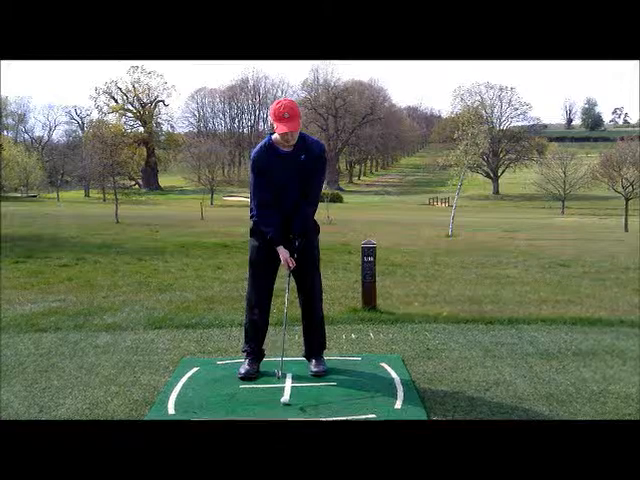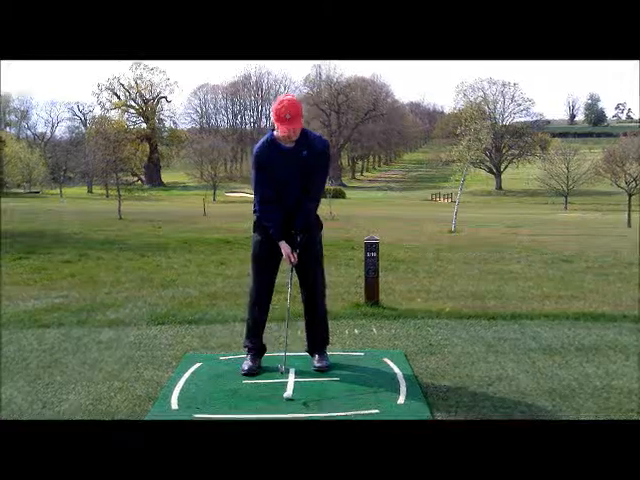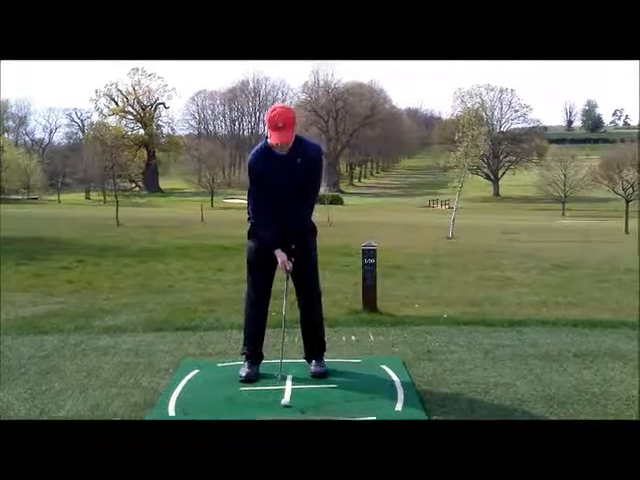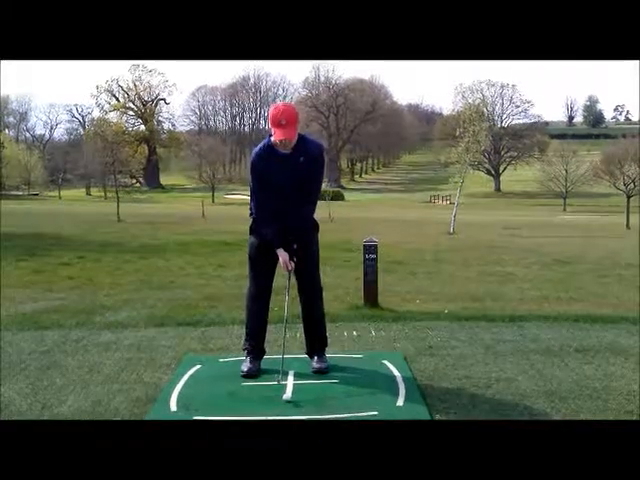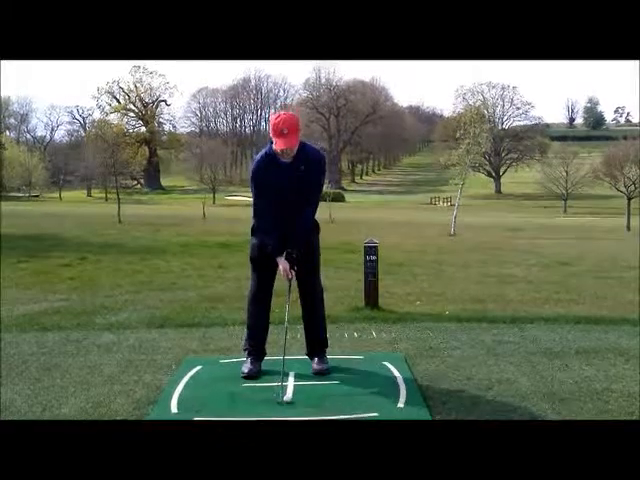
dt=0.3s
person 1, frame 1
left shoulder: (315, 150)
right shoulder: (260, 155)
left elbow: (311, 199)
right elbow: (261, 204)
left wrist: (295, 238)
right wrist: (278, 244)
left hip: (303, 230)
right hip: (266, 231)
left knee: (311, 293)
right knee: (258, 294)
left ankle: (315, 354)
right ankle: (252, 355)
person 1, frame 2
left shoulder: (318, 146)
right shoulder: (263, 150)
left elbow: (313, 194)
right elbow: (264, 200)
left wrist: (298, 233)
right wrist: (280, 240)
left hip: (305, 225)
right hip: (269, 226)
left knee: (314, 288)
right knee: (260, 288)
left ankle: (318, 349)
right ankle: (254, 350)
person 1, frame 3
left shoulder: (311, 153)
right shoulder: (257, 158)
left elbow: (307, 201)
right elbow: (258, 207)
left wrist: (291, 242)
right wrist: (275, 247)
left hip: (300, 232)
right hip: (263, 234)
left knee: (309, 294)
right knee: (257, 295)
left ankle: (315, 355)
right ankle: (251, 358)
person 1, frame 4
left shoulder: (314, 152)
right shoulder: (260, 156)
left elbow: (310, 200)
right elbow: (261, 205)
left wrist: (294, 239)
right wrist: (277, 246)
left hip: (302, 228)
right hip: (265, 230)
left knee: (311, 289)
right knee: (258, 290)
left ankle: (317, 351)
right ankle: (253, 353)
person 1, frame 5
left shoulder: (315, 159)
right shoulder: (261, 164)
left elbow: (309, 206)
right elbow: (263, 212)
left wrist: (294, 248)
right wrist: (278, 255)
left hip: (303, 231)
right hip: (267, 232)
left knee: (311, 290)
right knee: (260, 291)
left ankle: (317, 352)
right ankle: (254, 354)
